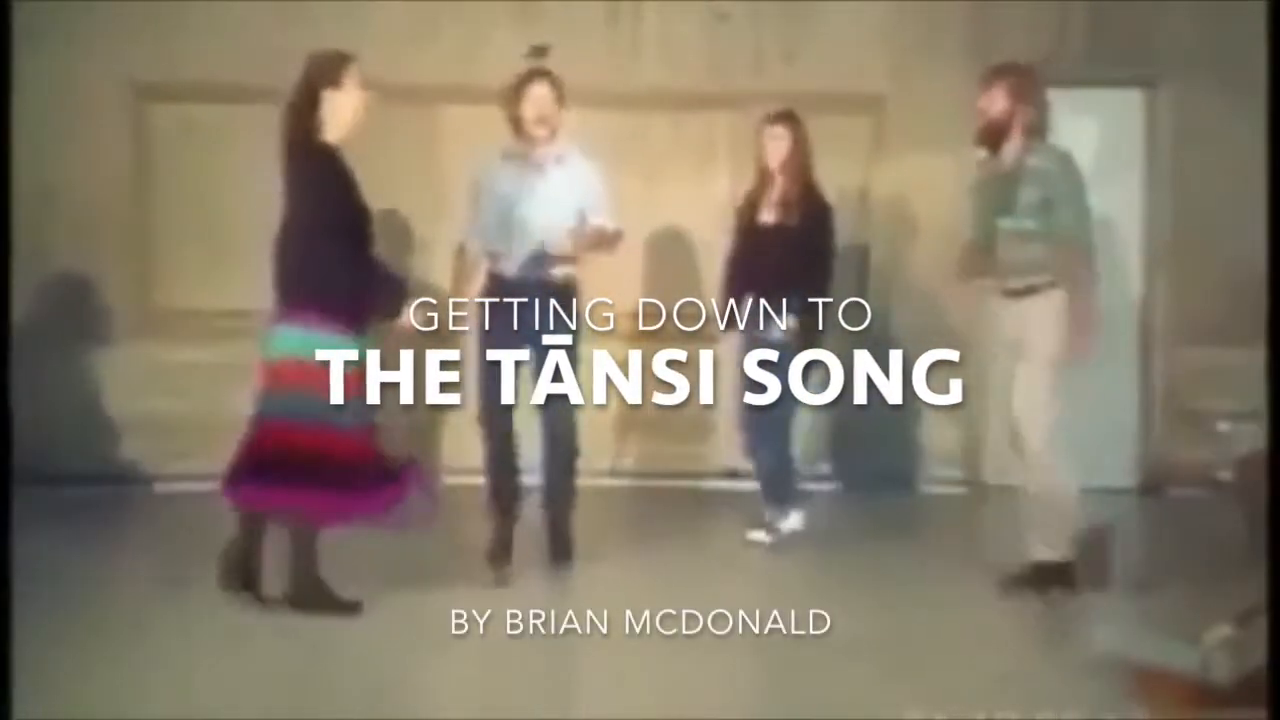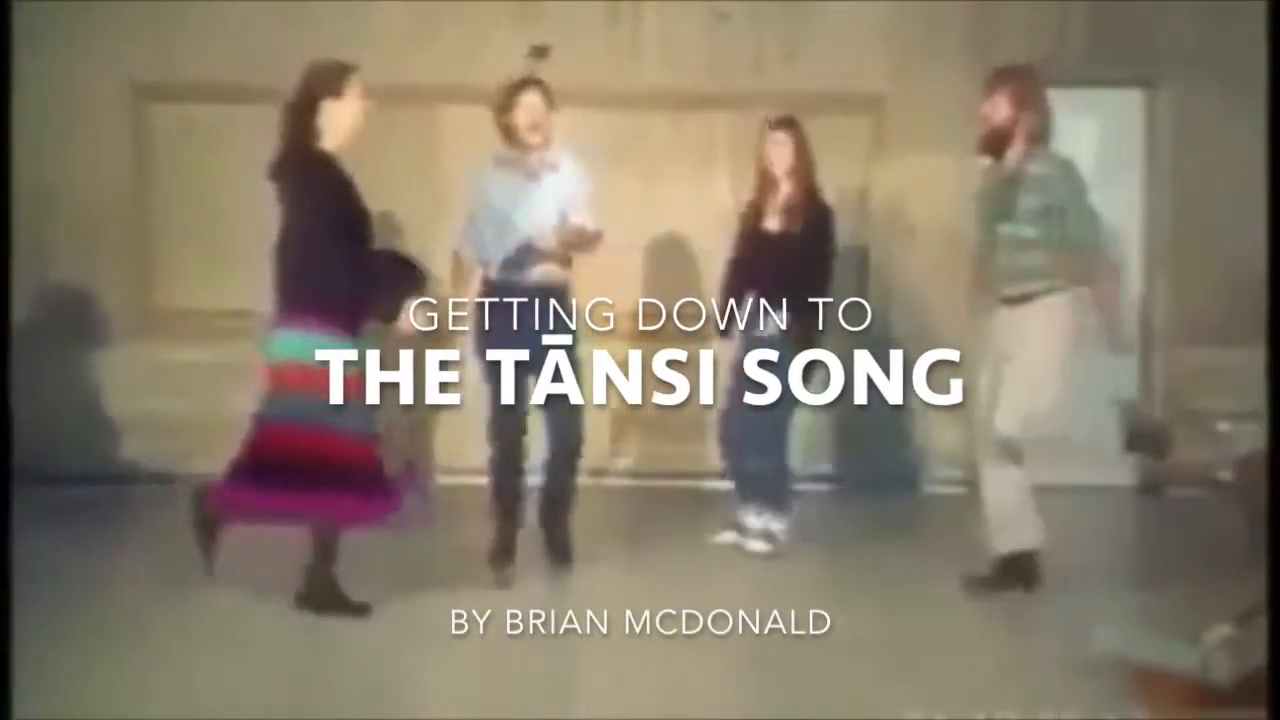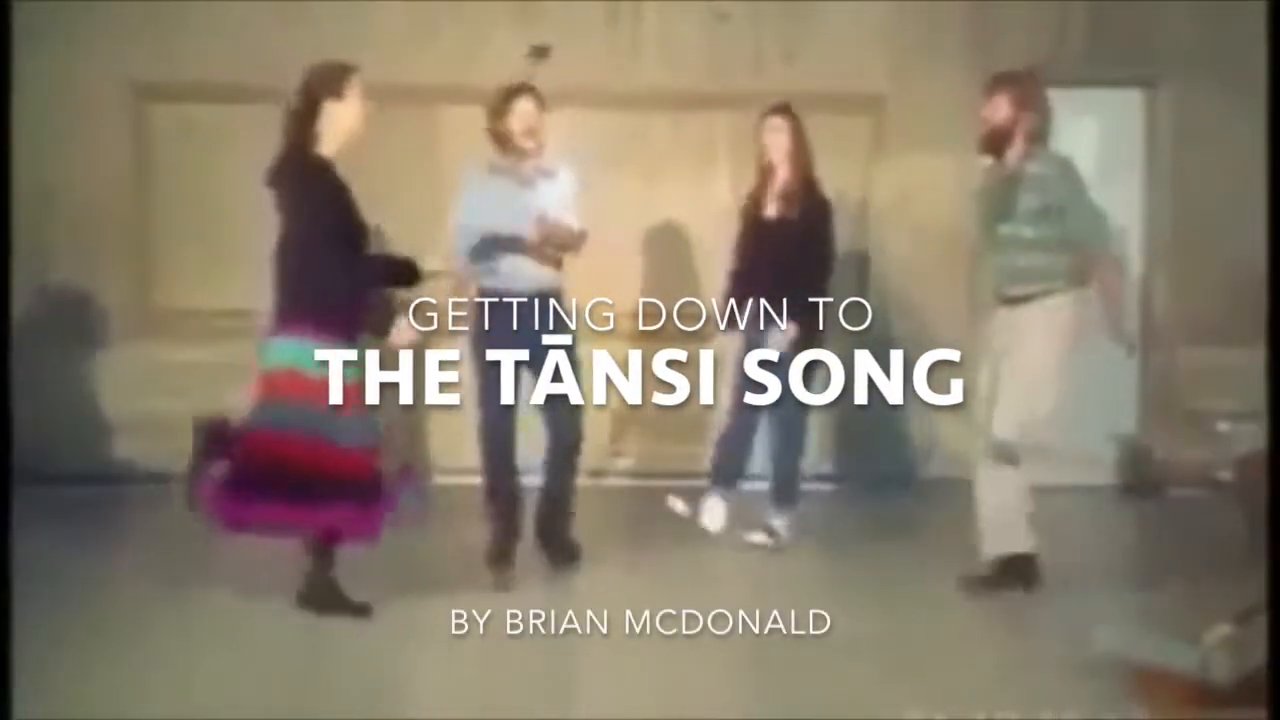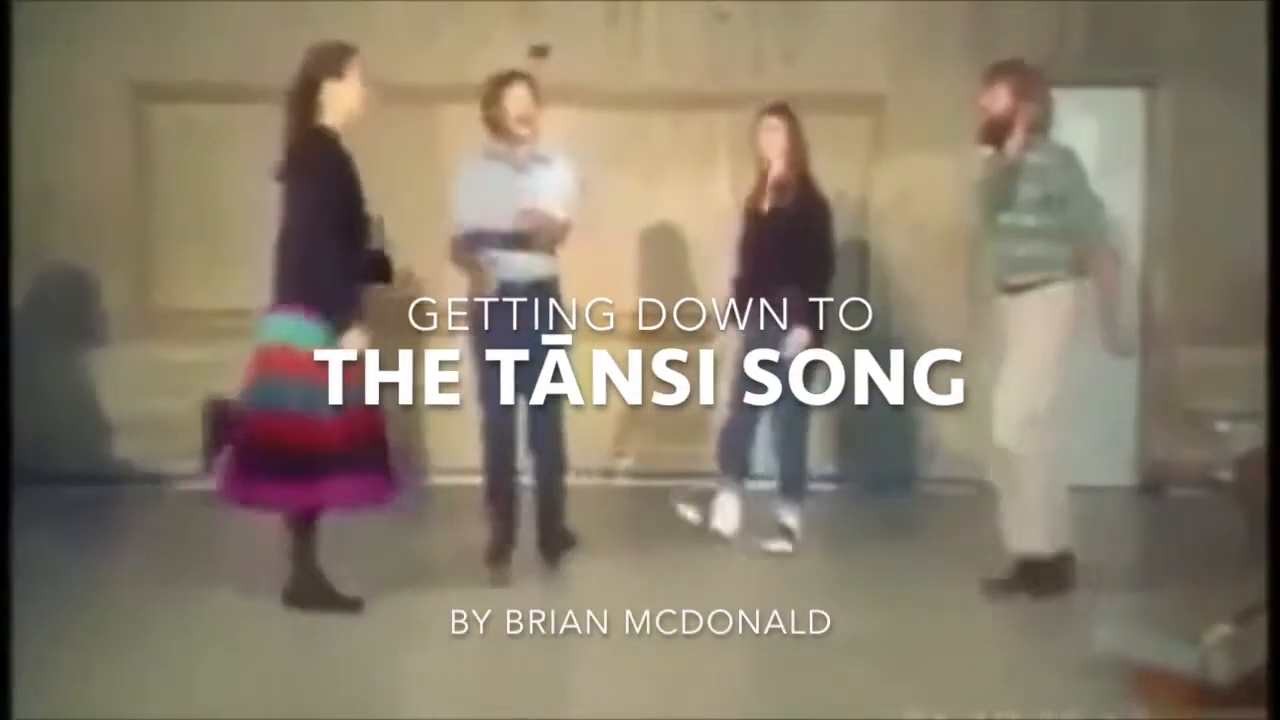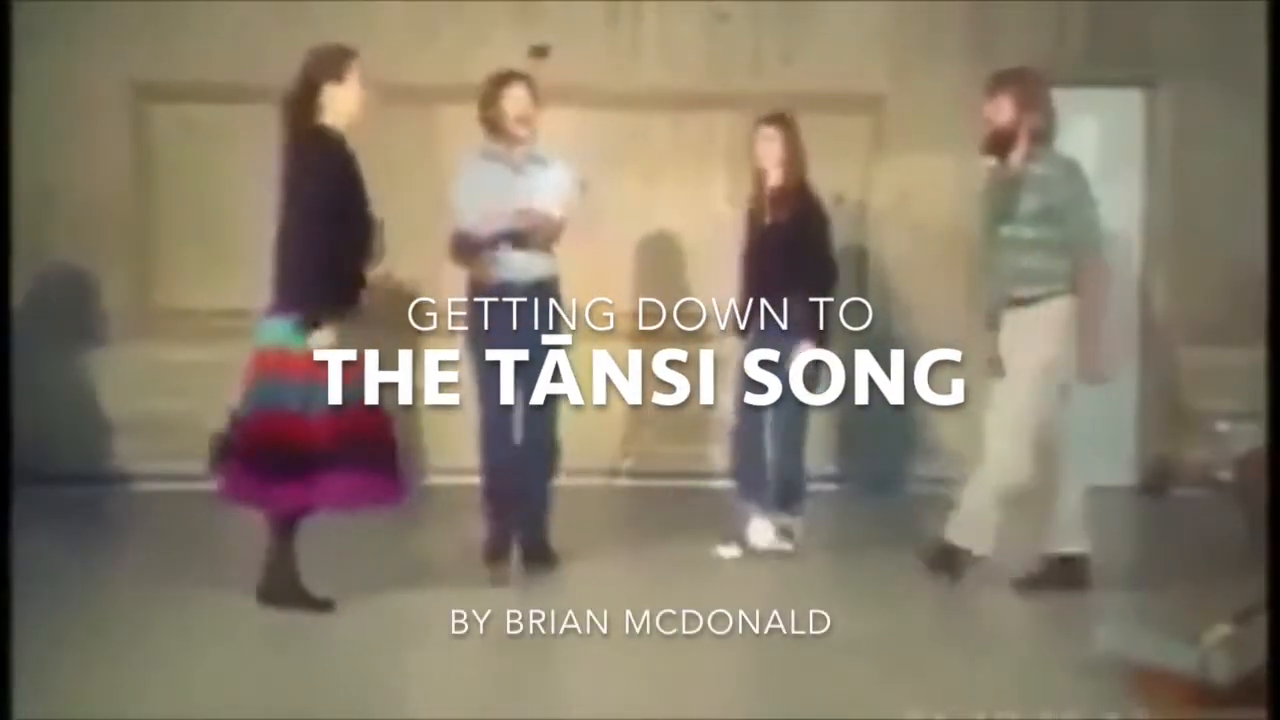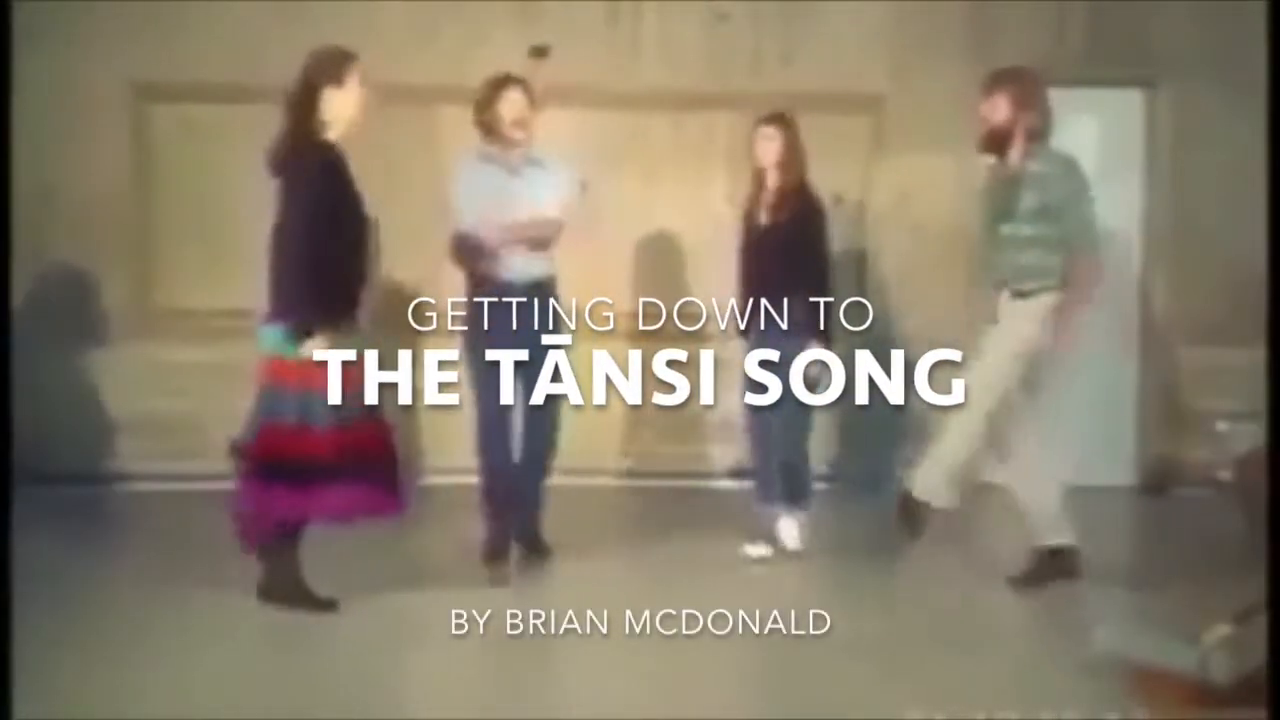
dt=0.1s
person 1, frame 1
left shoulder: (316, 163)
right shoulder: (320, 165)
right elbow: (334, 254)
left wrist: (387, 294)
right wrist: (395, 300)
left hip: (319, 323)
right hip: (318, 328)
left knee: (316, 451)
right knee: (321, 452)
person 1, frame 2
left shoulder: (313, 171)
right shoulder: (317, 173)
left elbow: (347, 252)
right elbow: (335, 259)
left wrist: (407, 277)
right wrist: (395, 299)
left hip: (320, 327)
right hip: (317, 331)
left knee: (323, 453)
right knee: (325, 454)
person 1, frame 3
left shoulder: (307, 175)
right shoulder: (314, 178)
left elbow: (344, 258)
right elbow: (328, 262)
left wrist: (413, 272)
left hip: (318, 335)
right hip: (315, 340)
left knee: (319, 460)
right knee: (323, 462)
person 1, frame 4
left shoulder: (318, 151)
right shoulder: (322, 151)
right elbow: (320, 244)
left wrist: (378, 267)
right wrist: (346, 319)
left hip: (313, 315)
right hip: (310, 318)
left knee: (314, 439)
right knee: (314, 440)
right ankle: (305, 574)
person 1, frame 5
left shoulder: (318, 150)
right shoulder: (325, 150)
right elbow: (307, 238)
left wrist: (354, 280)
right wrist: (317, 317)
left hip: (306, 314)
right hip: (307, 321)
left knee: (304, 440)
right knee: (313, 440)
right ankle: (278, 572)
person 1, frame 6
left shoulder: (313, 157)
right shoulder: (316, 159)
right elbow: (296, 245)
left wrist: (324, 318)
right wrist: (307, 327)
left hip: (311, 322)
right hip: (307, 330)
left knee: (311, 446)
right knee: (317, 447)
right ankle: (282, 572)
person 2, frame 1
left shoulder: (1053, 167)
right shoulder: (989, 171)
left elbow: (1078, 250)
left wrist: (1079, 326)
right wrist: (970, 263)
left hip: (1048, 307)
right hip: (1007, 308)
left knee: (1033, 430)
right knee: (1018, 433)
left ankle: (1057, 554)
right ankle: (1048, 554)
person 2, frame 2
left shoulder: (1056, 174)
right shoulder: (993, 177)
left elbow: (1093, 253)
left wrist: (1113, 324)
right wrist: (984, 297)
left hip: (1046, 313)
right hip: (1006, 315)
left knee: (1010, 431)
right knee: (998, 436)
right ankle: (1016, 550)
person 2, frame 3
left shoulder: (1055, 174)
right shoulder: (994, 177)
left elbow: (1099, 253)
left wrist: (1116, 320)
right wrist: (985, 308)
left hip: (1045, 313)
right hip: (1003, 315)
left knee: (1008, 430)
right knee: (995, 433)
right ankle: (1010, 554)
person 2, frame 4
left shoulder: (1056, 163)
right shoulder: (994, 167)
left elbow: (1097, 244)
left wrist: (1109, 320)
left hip: (1047, 303)
right hip: (1010, 304)
left knee: (1014, 427)
right knee: (1015, 431)
left ankle: (1044, 553)
right ankle: (1044, 552)
person 2, frame 5
left shoulder: (1061, 175)
right shoulder: (999, 178)
left elbow: (1092, 263)
left wrist: (1090, 341)
right wrist: (992, 319)
left hip: (1052, 316)
right hip: (1015, 317)
left knee: (1010, 435)
right knee: (1030, 438)
left ankle: (964, 540)
right ankle: (1068, 554)
person 2, frame 6
left shoulder: (1057, 171)
right shoulder: (998, 175)
left elbow: (1086, 257)
left wrist: (1060, 322)
right wrist: (995, 308)
left hip: (1046, 310)
right hip: (1014, 307)
left knee: (977, 391)
left ankle: (926, 491)
right ankle: (1054, 547)
person 3, frame 1
left shoulder: (581, 168)
right shoulder: (494, 172)
left elbow: (609, 232)
right elbow: (478, 244)
left wrist: (581, 240)
right wrist: (466, 300)
left hip: (555, 298)
right hip: (504, 298)
left knee: (558, 418)
right knee: (495, 412)
left ankle: (558, 524)
right ankle: (504, 527)
person 3, frame 2
left shoulder: (570, 173)
right shoulder: (488, 179)
left elbow: (587, 234)
right elbow: (470, 252)
left wrist: (562, 240)
left hip: (551, 303)
right hip: (502, 302)
left knee: (565, 420)
right knee: (505, 423)
left ankle: (555, 524)
right ankle: (506, 533)
person 3, frame 3
left shoulder: (562, 180)
right shoulder: (477, 186)
left elbow: (573, 238)
right elbow: (464, 255)
left wrist: (550, 232)
right wrist: (466, 287)
left hip: (546, 308)
right hip: (497, 310)
left knee: (566, 422)
right knee: (497, 426)
left ankle: (554, 527)
right ankle: (504, 533)
person 3, frame 4
left shoulder: (557, 168)
right shoulder: (474, 172)
left elbow: (557, 229)
right elbow: (461, 243)
left wrist: (528, 224)
right wrist: (475, 271)
left hip: (543, 297)
right hip: (496, 301)
left knee: (547, 417)
right knee: (499, 420)
left ankle: (550, 521)
right ankle: (502, 531)
person 3, frame 5
left shoulder: (555, 170)
right shoulder: (472, 170)
left elbow: (550, 227)
right elbow: (461, 242)
left wrist: (507, 221)
right wrist: (475, 256)
left hip: (541, 297)
right hip: (493, 300)
left knee: (540, 418)
right knee: (497, 417)
left ankle: (534, 529)
right ankle: (501, 528)
person 3, frame 6
left shoulder: (552, 172)
right shoulder: (469, 173)
left elbow: (550, 229)
right elbow: (463, 244)
left wrist: (507, 230)
right wrist: (481, 256)
left hip: (538, 298)
right hip: (490, 300)
left knee: (543, 415)
right knee: (494, 417)
left ankle: (527, 519)
right ankle: (500, 527)
person 4, frame 1
left shoulder: (812, 206)
right shoulder: (753, 203)
left elbow: (820, 275)
right elbow: (738, 265)
left wrist: (797, 318)
left hip: (790, 326)
right hip: (758, 323)
left knee: (767, 419)
right knee: (759, 421)
left ankle: (781, 513)
right ankle: (783, 509)
person 4, frame 2
left shoulder: (814, 212)
right shoulder: (756, 209)
left elbow: (819, 279)
right elbow: (739, 270)
left wrist: (789, 318)
right wrist: (729, 321)
left hip: (789, 331)
right hip: (756, 326)
left knee: (766, 425)
right knee: (735, 425)
left ankle: (772, 520)
right ankle: (750, 515)
person 4, frame 3
left shoulder: (811, 203)
right shoulder: (756, 200)
left elbow: (818, 270)
right elbow: (745, 262)
left wrist: (795, 322)
right wrist: (735, 312)
left hip: (792, 324)
right hip: (759, 321)
left knee: (786, 420)
right knee: (743, 413)
left ankle: (779, 517)
right ankle: (717, 502)
person 4, frame 4
left shoulder: (806, 198)
right shoulder: (758, 199)
left elbow: (821, 267)
left wrist: (806, 324)
right wrist: (741, 310)
left hip: (793, 321)
right hip: (760, 318)
left knee: (788, 417)
right knee: (741, 410)
left ankle: (790, 518)
right ankle: (726, 505)
person 4, frame 5
left shoulder: (804, 206)
right shoulder: (760, 206)
left elbow: (822, 275)
left wrist: (813, 336)
right wrist: (748, 324)
left hip: (793, 329)
right hip: (763, 329)
left knee: (786, 428)
right knee: (748, 425)
left ankle: (786, 521)
right ankle: (755, 523)
person 4, frame 6
left shoulder: (803, 205)
right shoulder: (756, 206)
left elbow: (817, 275)
left wrist: (817, 336)
right wrist: (747, 325)
left hip: (795, 330)
right hip: (764, 328)
left knee: (788, 427)
right knee: (762, 427)
left ankle: (792, 516)
right ankle: (777, 521)
